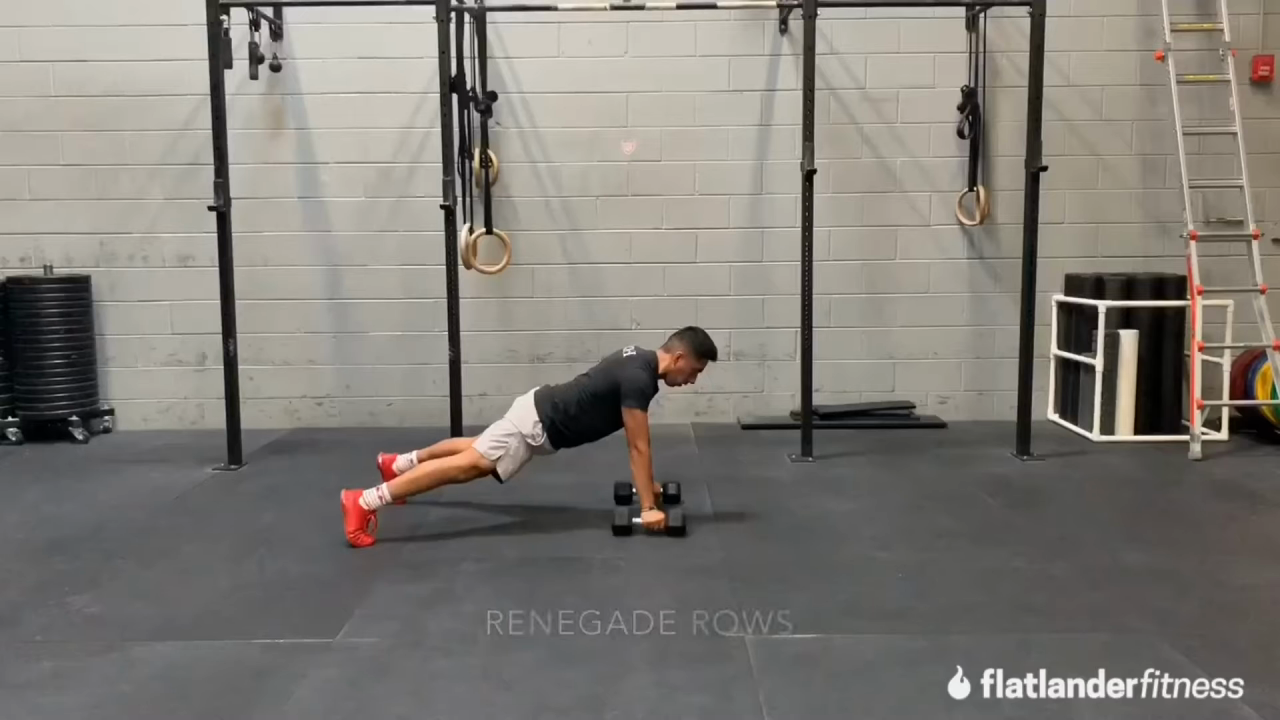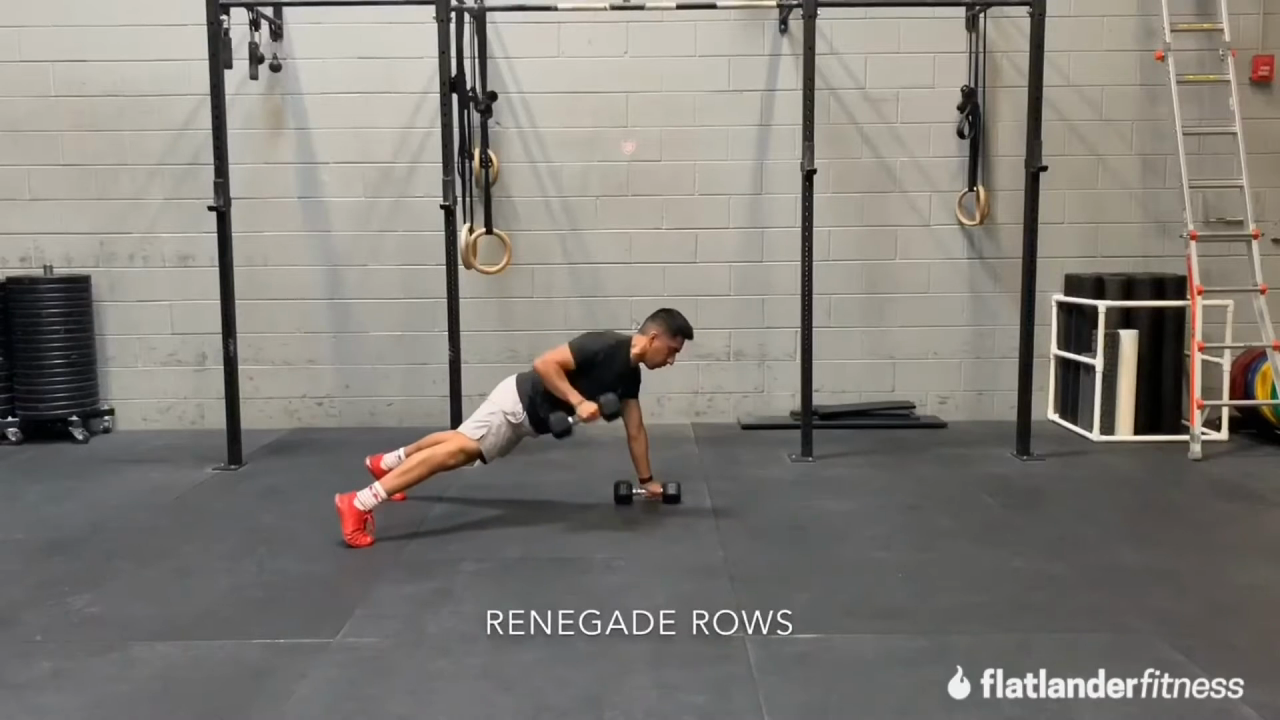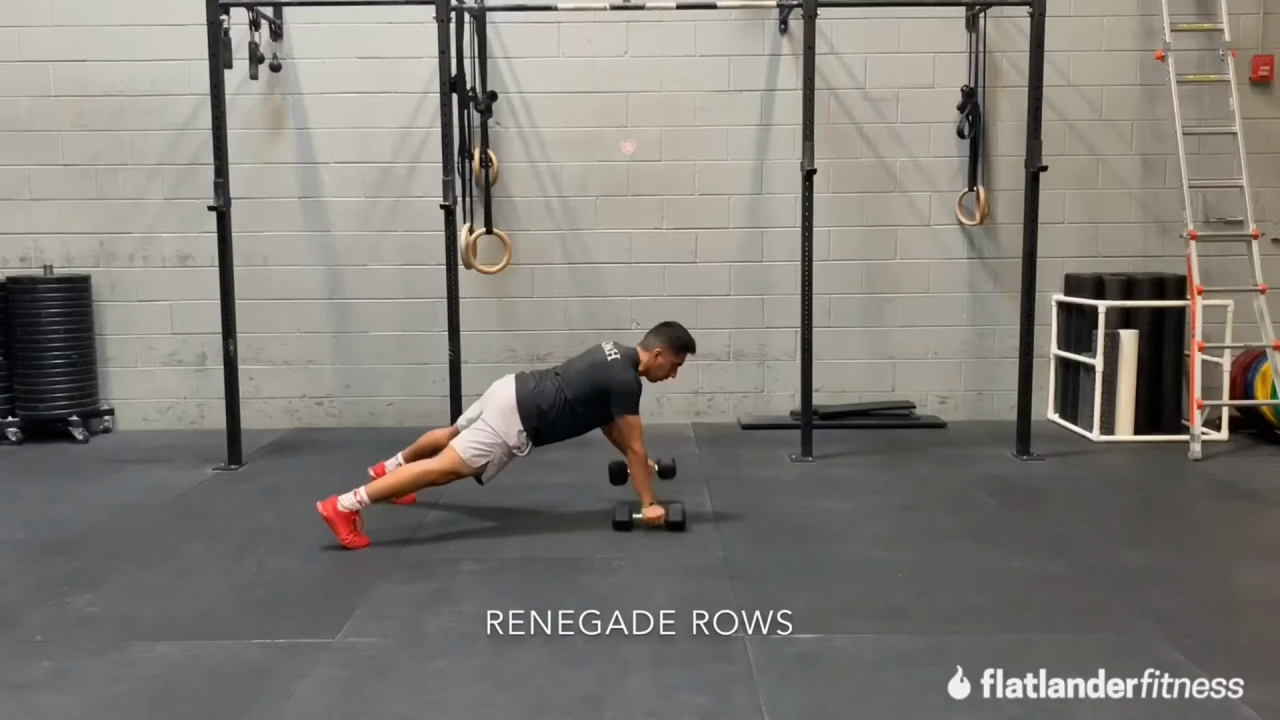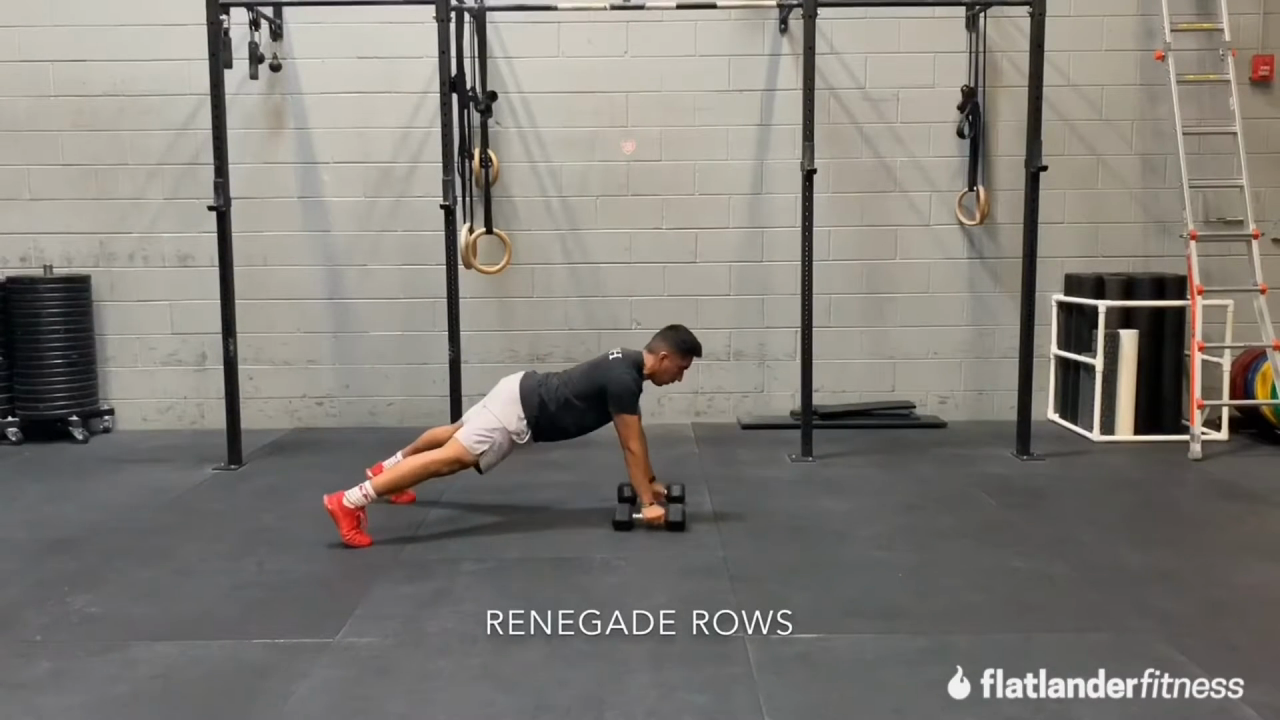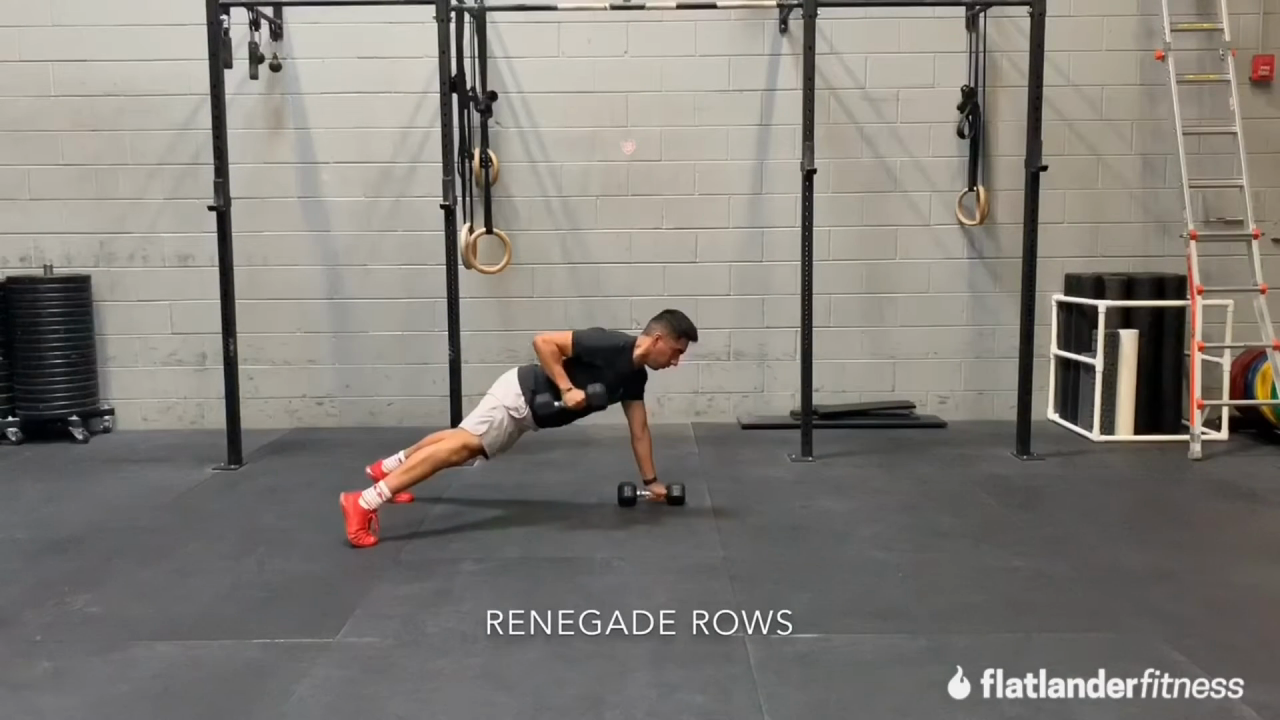
dt=1s
person 1, frame 1
left shoulder: (641, 361)
right shoulder: (639, 378)
left elbow: (638, 442)
right elbow: (638, 446)
left wrist: (648, 483)
right wrist: (648, 506)
left hip: (542, 410)
right hip: (540, 422)
left knee: (476, 448)
right knee: (470, 464)
left ankle: (399, 464)
right ankle: (365, 501)
person 1, frame 2
left shoulder: (630, 373)
right shoulder: (605, 346)
left elbow: (635, 429)
right elbow: (544, 363)
left wrist: (647, 480)
right wrist: (577, 400)
left hip: (532, 415)
right hip: (520, 401)
left knee: (459, 441)
right knee: (457, 450)
left ankle: (386, 462)
right ankle: (360, 503)
person 1, frame 3
left shoulder: (619, 355)
right shoulder: (625, 380)
left elbow: (606, 420)
right elbow: (634, 447)
left wrist: (640, 465)
right wrist: (648, 503)
left hip: (513, 389)
right hip: (518, 418)
left knee: (451, 436)
right knee: (448, 467)
left ankle: (389, 468)
right ankle: (346, 505)
person 1, frame 4
left shoulder: (628, 364)
right shoulder: (625, 380)
left elbow: (636, 432)
right elbow: (631, 446)
left wrist: (651, 481)
right wrist: (647, 502)
left hip: (520, 389)
right hip: (521, 411)
left knee: (454, 432)
right knee: (449, 458)
left ankle: (388, 467)
right ankle: (350, 501)
person 1, frame 5
left shoulder: (635, 373)
right shoulder: (610, 344)
left elbow: (639, 429)
right elbow: (543, 341)
left wrist: (651, 481)
right wrist: (567, 389)
left hip: (531, 409)
right hip: (522, 394)
left knee: (461, 439)
right knee: (460, 446)
left ankle: (387, 467)
right ankle: (364, 502)
